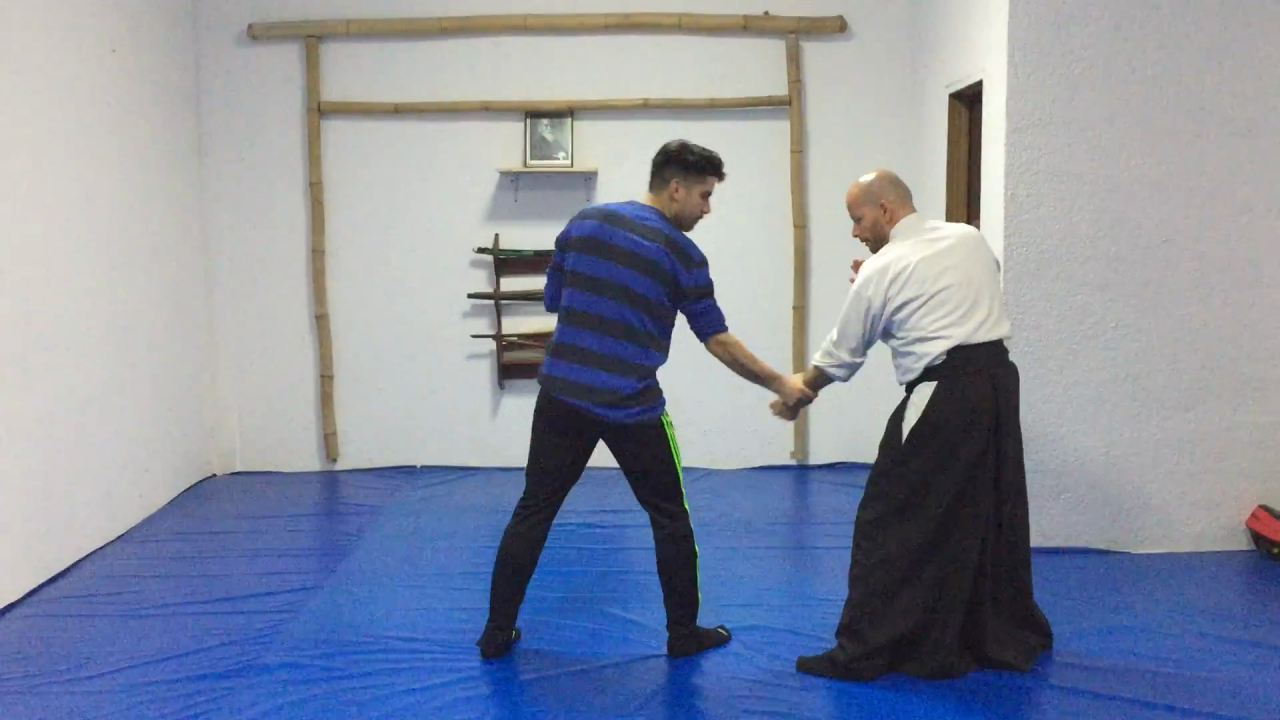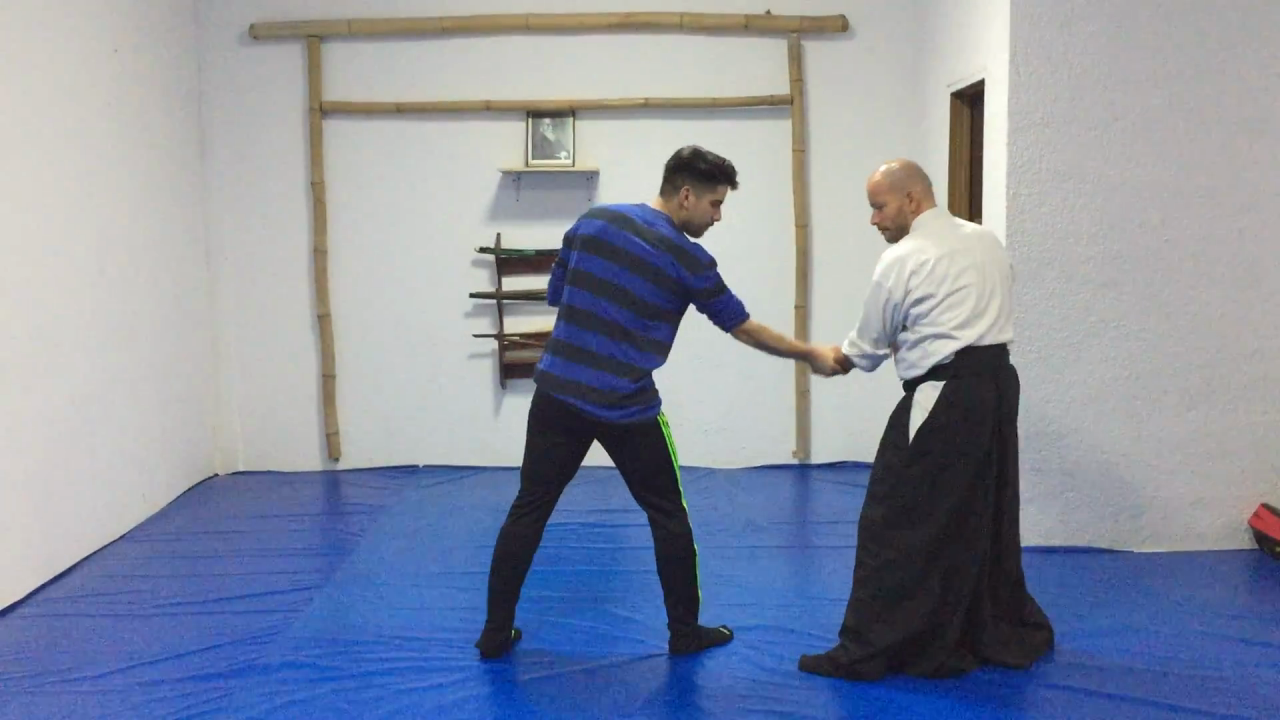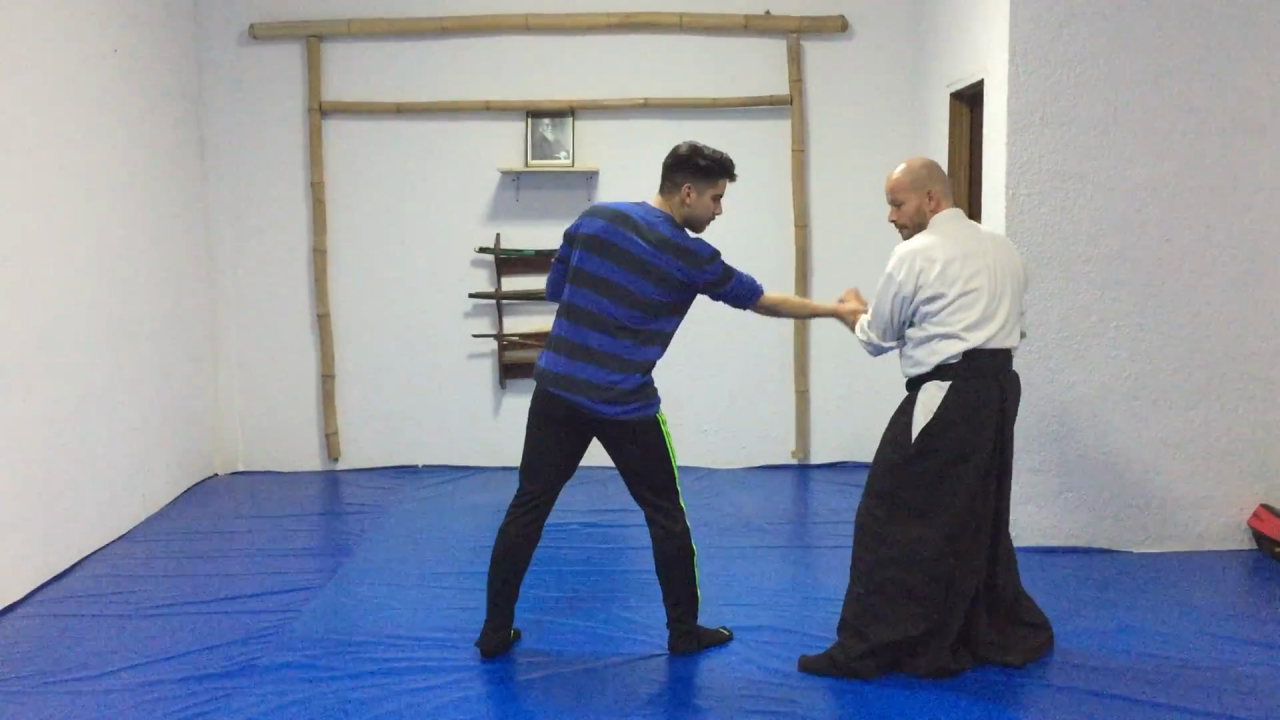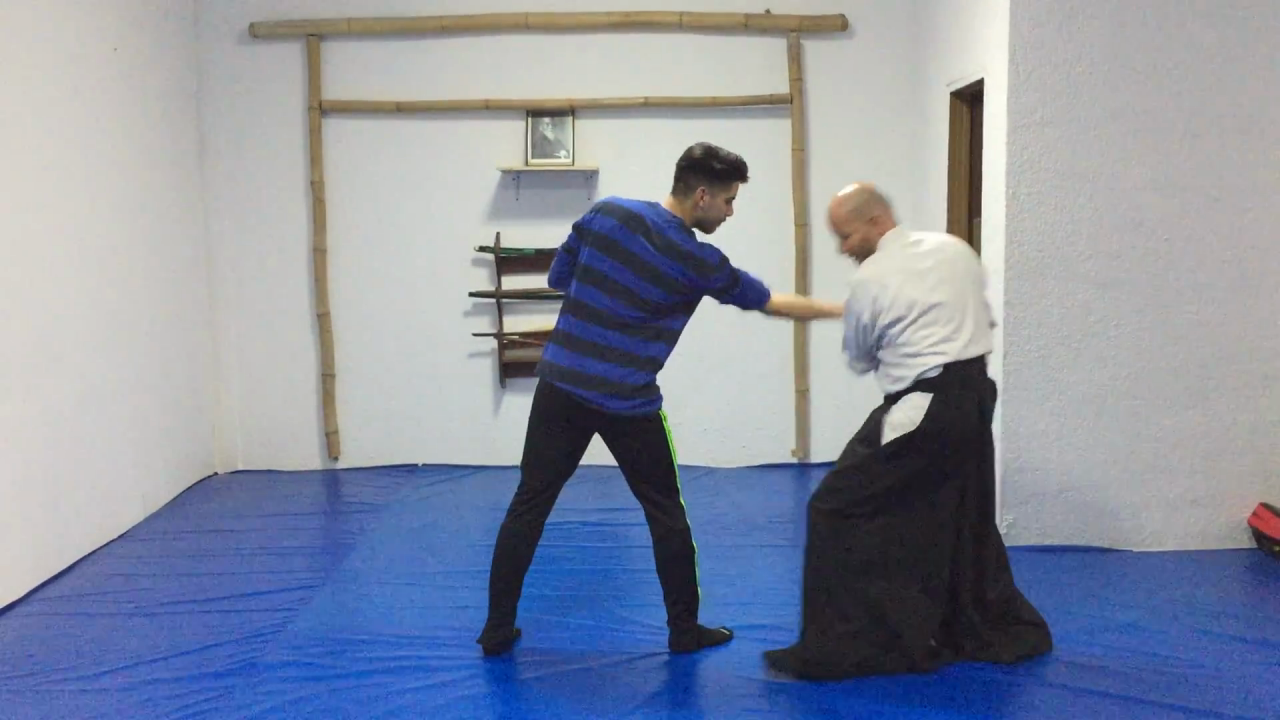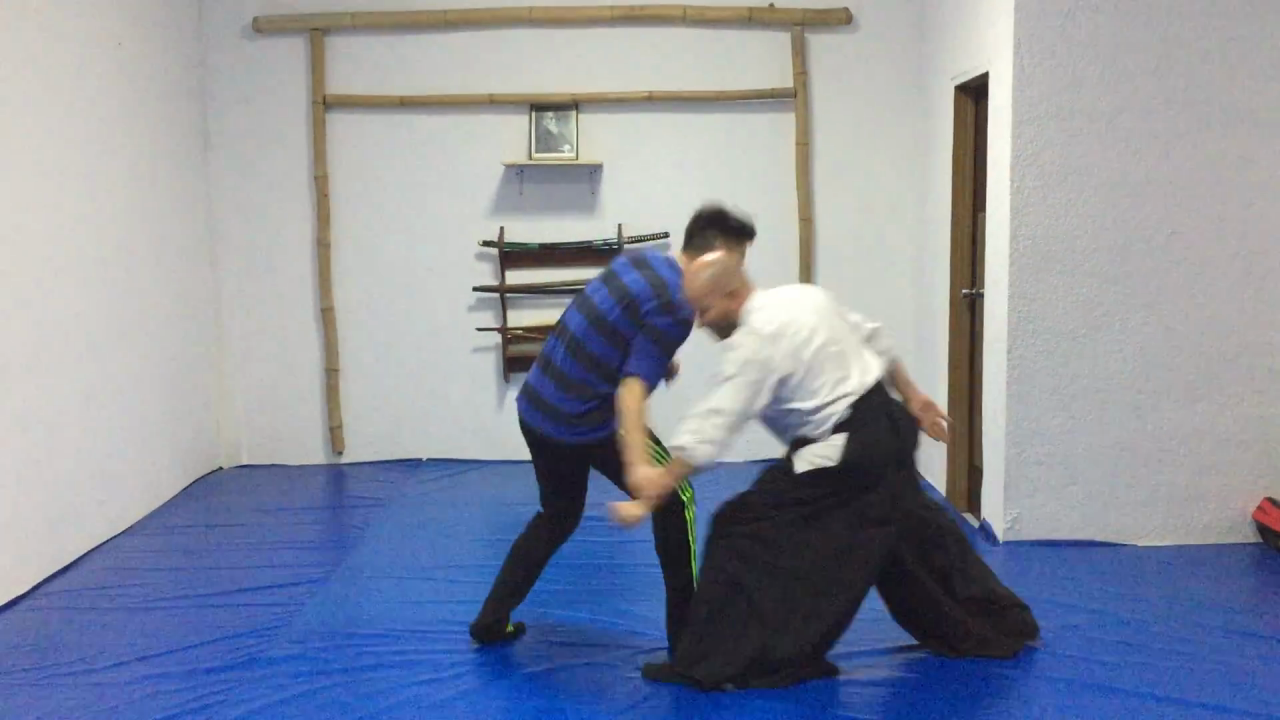
dt=0.3s
person 1, frame 1
left shoulder: (585, 222)
right shoulder: (683, 255)
left elbow: (552, 300)
right elbow: (719, 340)
right wrist: (780, 383)
left hip: (562, 394)
right hip: (632, 407)
left knee: (534, 509)
right knee: (670, 517)
left ankle: (496, 631)
right ankle: (684, 631)
person 1, frame 2
left shoulder: (593, 221)
right shoulder: (689, 260)
left elbow: (556, 294)
right elbow: (742, 326)
right wrist: (812, 354)
left hip: (557, 391)
right hip: (627, 407)
left knee: (529, 508)
right knee: (668, 516)
left ankle: (496, 632)
right ankle: (685, 631)
person 1, frame 3
left shoulder: (594, 218)
right shoulder: (691, 257)
left elbow: (554, 288)
right elbow: (760, 300)
right wrist: (834, 309)
left hip: (556, 388)
right hip: (625, 404)
left knee: (528, 506)
right knee: (665, 515)
left ankle: (495, 631)
right ankle: (684, 631)
person 1, frame 4
left shoulder: (605, 213)
right shoulder: (699, 261)
left elbow: (558, 277)
right elbow: (766, 302)
right wrist: (838, 310)
left hip: (560, 383)
right hip: (627, 401)
left knee: (529, 503)
right knee: (664, 512)
left ankle: (497, 629)
right ankle: (684, 629)
person 1, frame 5
left shoulder: (638, 262)
right shoulder: (674, 308)
right elbow: (632, 388)
right wrist: (639, 464)
left hip: (536, 406)
right hip: (585, 418)
left knee: (559, 516)
right knee: (673, 502)
left ankle: (492, 619)
right ankle: (686, 627)
person 2, frame 1
left shoulder: (881, 269)
right shoulder: (971, 240)
left elbow: (841, 355)
left wrist: (797, 395)
left hip: (945, 398)
right hip: (997, 383)
left knee: (891, 523)
right knee: (991, 515)
left ankle: (862, 652)
right ankle: (1010, 635)
person 2, frame 2
left shoulder: (902, 259)
right shoulder: (988, 241)
left elbow: (867, 349)
left hip: (945, 398)
right hip: (996, 385)
left knee: (897, 522)
right knee: (985, 516)
left ankle: (866, 652)
right ankle: (1009, 632)
person 2, frame 3
left shoulder: (916, 254)
right shoulder: (1003, 248)
left elbow: (878, 338)
left wrist: (857, 313)
left hip: (948, 399)
right hip: (997, 392)
left knee: (892, 518)
right knee: (979, 519)
left ankle: (869, 649)
right ankle: (1011, 634)
person 2, frame 4
left shoulder: (871, 278)
right shoulder: (957, 252)
left elbow: (860, 359)
right elbow: (981, 322)
left wrist: (878, 330)
left hip: (923, 411)
right hip: (973, 398)
left knee: (839, 511)
right knee: (962, 522)
left ankle: (833, 648)
right ankle: (1002, 633)
person 2, frame 5
left shoulder: (754, 345)
right shoulder: (805, 297)
left elbow: (707, 431)
right elbow: (874, 340)
left wrist: (655, 494)
right wrist: (912, 397)
left hip: (846, 452)
right hip: (886, 429)
left knee: (744, 534)
right knee: (915, 535)
left ankle: (714, 663)
right ankle: (994, 628)
